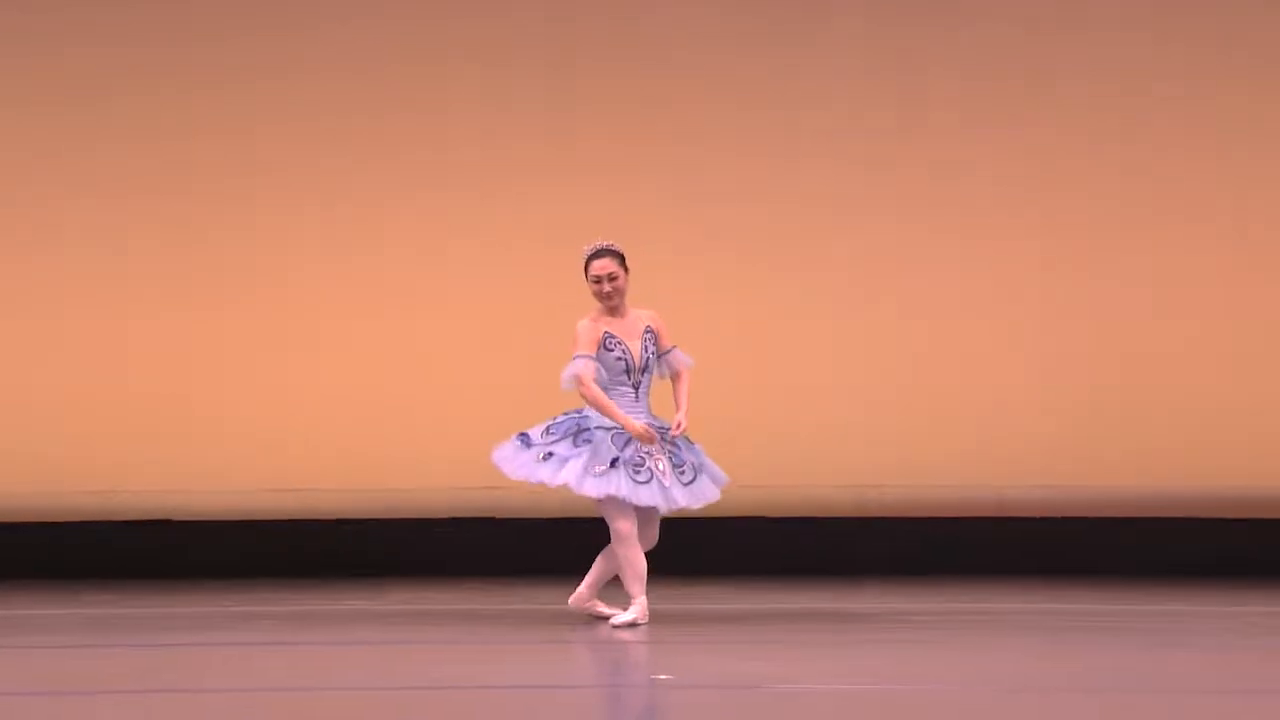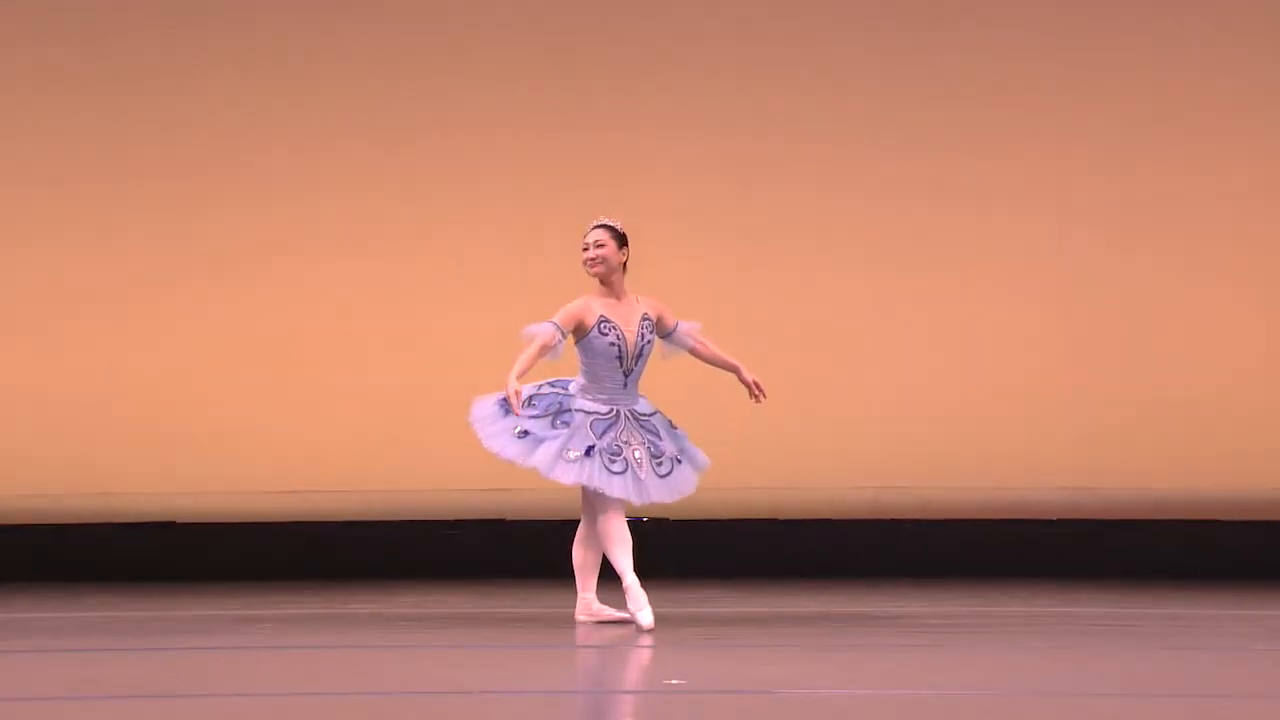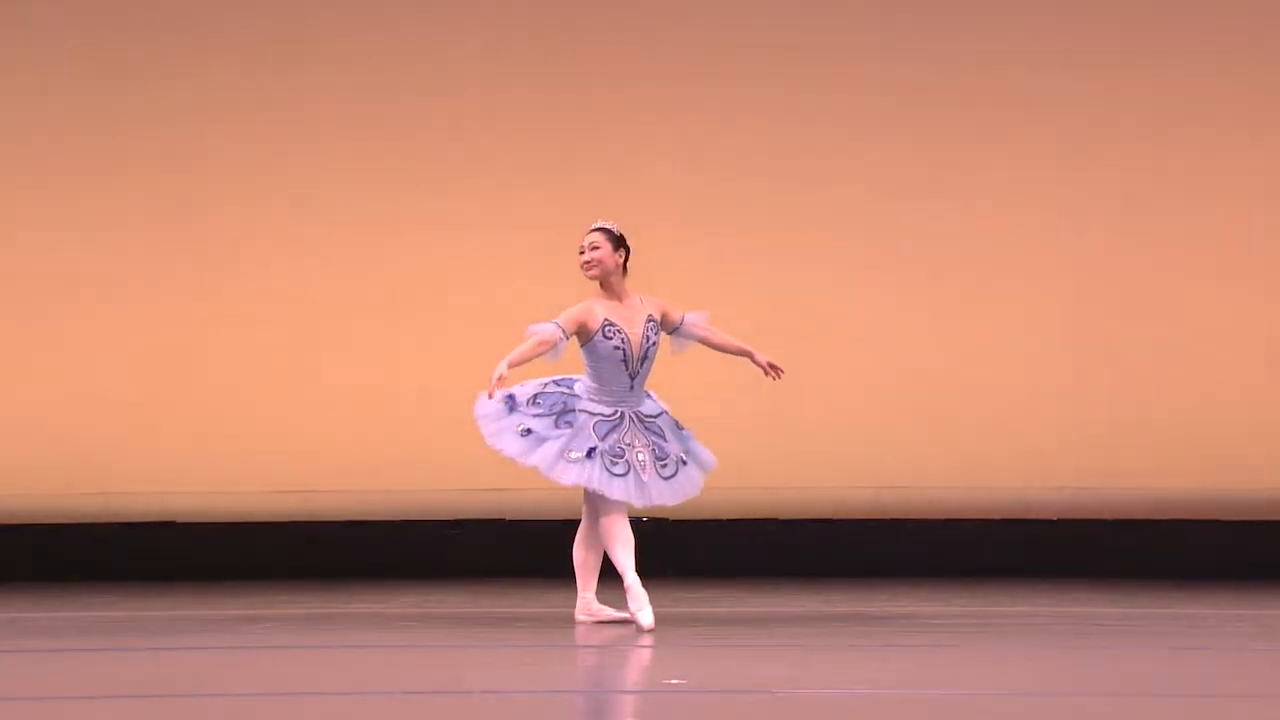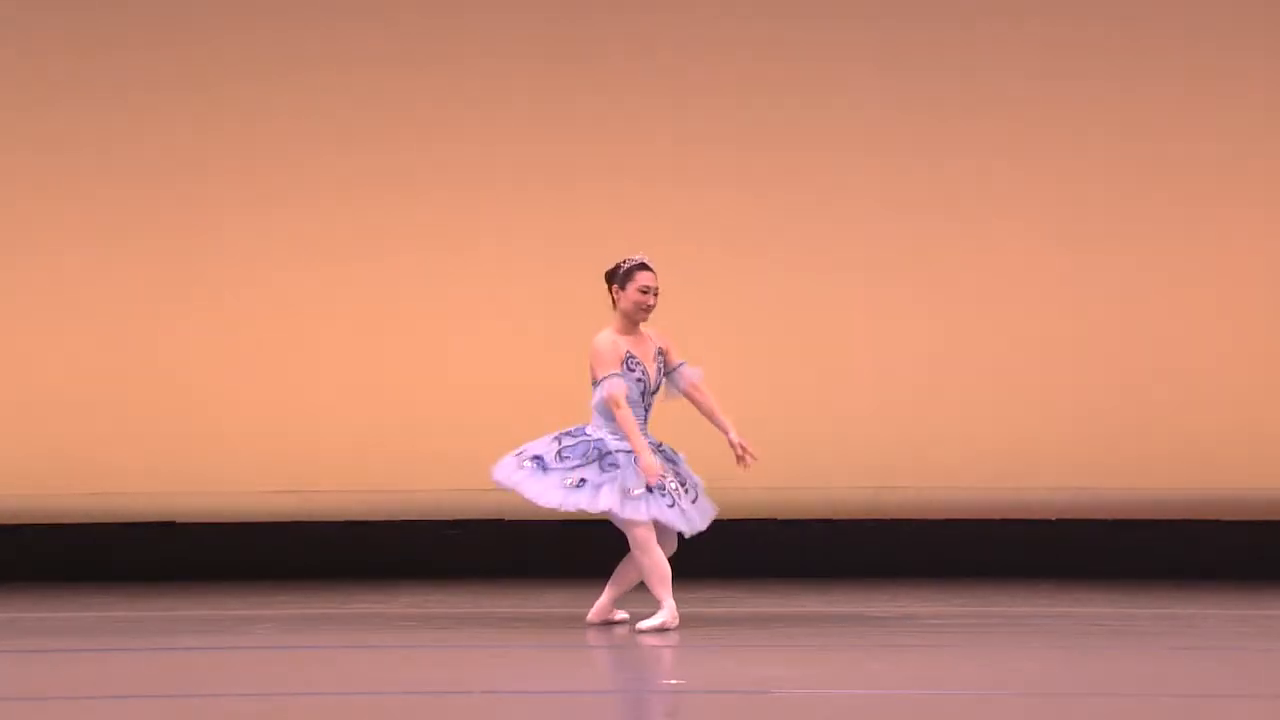
dt=1s
person 1, frame 1
left shoulder: (651, 321)
right shoulder: (589, 328)
left elbow: (679, 371)
right elbow: (584, 384)
left wrist: (682, 413)
right wrist: (625, 422)
left hip: (646, 437)
right hip: (602, 436)
left knee: (646, 535)
right knee: (625, 528)
left ankle: (584, 596)
right ankle: (638, 602)
person 1, frame 2
left shoulder: (650, 309)
right shoulder: (582, 309)
left elbow: (693, 341)
right elbow: (541, 341)
left wrist: (739, 370)
right wrist: (514, 377)
left hip: (630, 418)
right hip: (588, 417)
left knee: (596, 510)
right knee: (608, 507)
left ankle: (587, 601)
right ankle: (632, 584)
person 1, frame 3
left shoulder: (653, 307)
right shoulder: (586, 313)
left elbow: (700, 331)
right elbow: (544, 339)
left wrist: (752, 354)
right wrist: (506, 364)
left hip: (635, 420)
right hip: (592, 418)
left knee: (599, 510)
right knee: (609, 508)
left ankle: (587, 601)
person 1, frame 4
left shoulder: (658, 344)
right shoulder: (605, 344)
left elbow: (695, 389)
right elbow: (617, 402)
left wrist: (731, 433)
right wrist: (643, 453)
left hip: (639, 452)
right hip: (607, 453)
left knee: (665, 542)
right knee: (643, 535)
left ankle: (603, 606)
right ankle: (668, 607)
